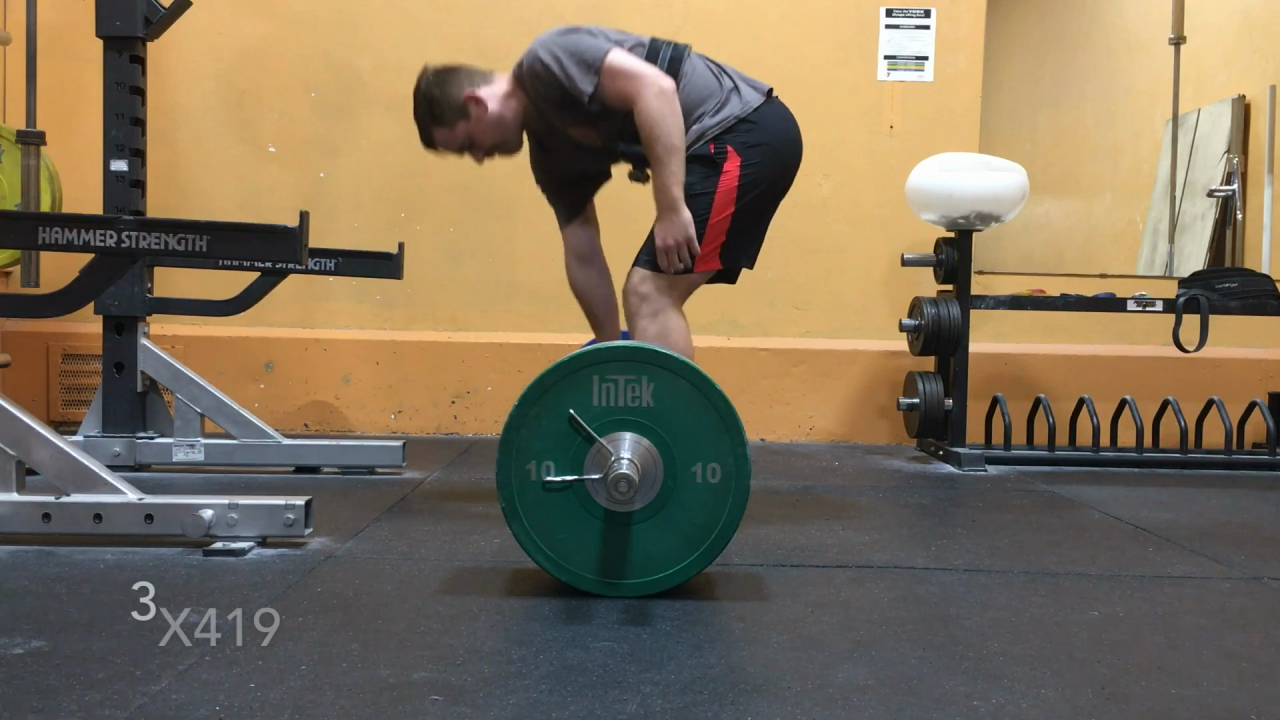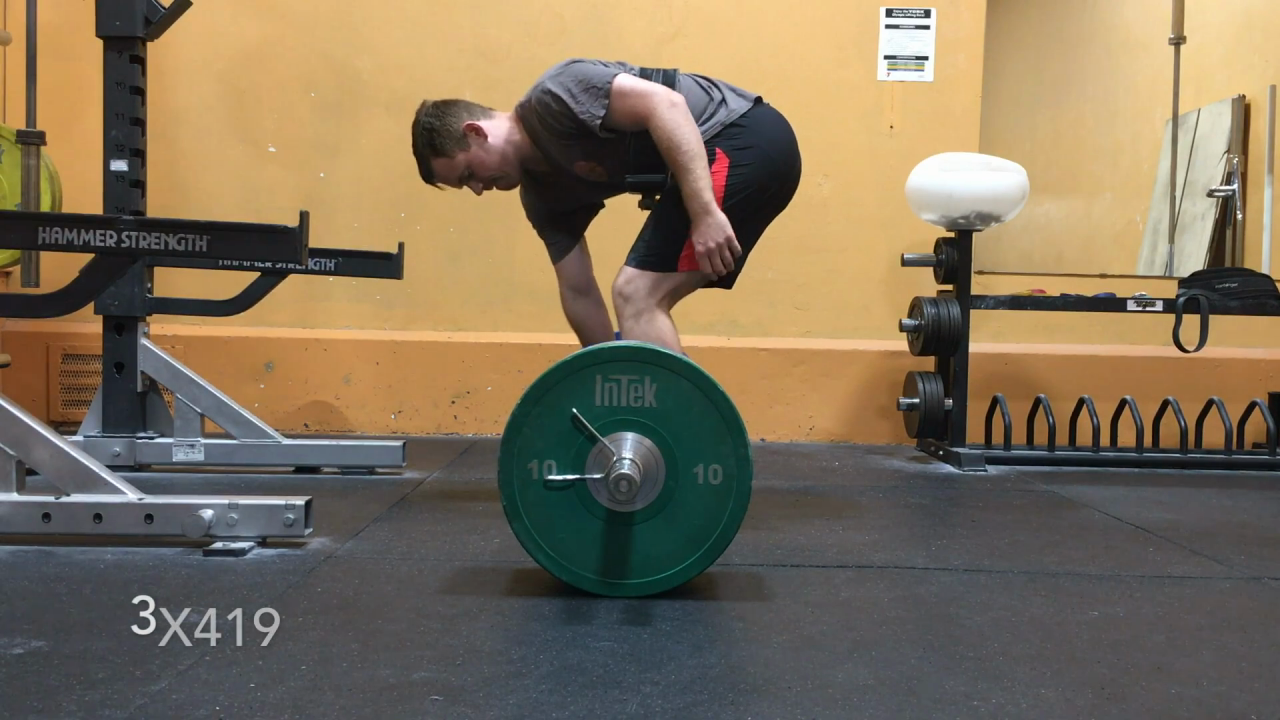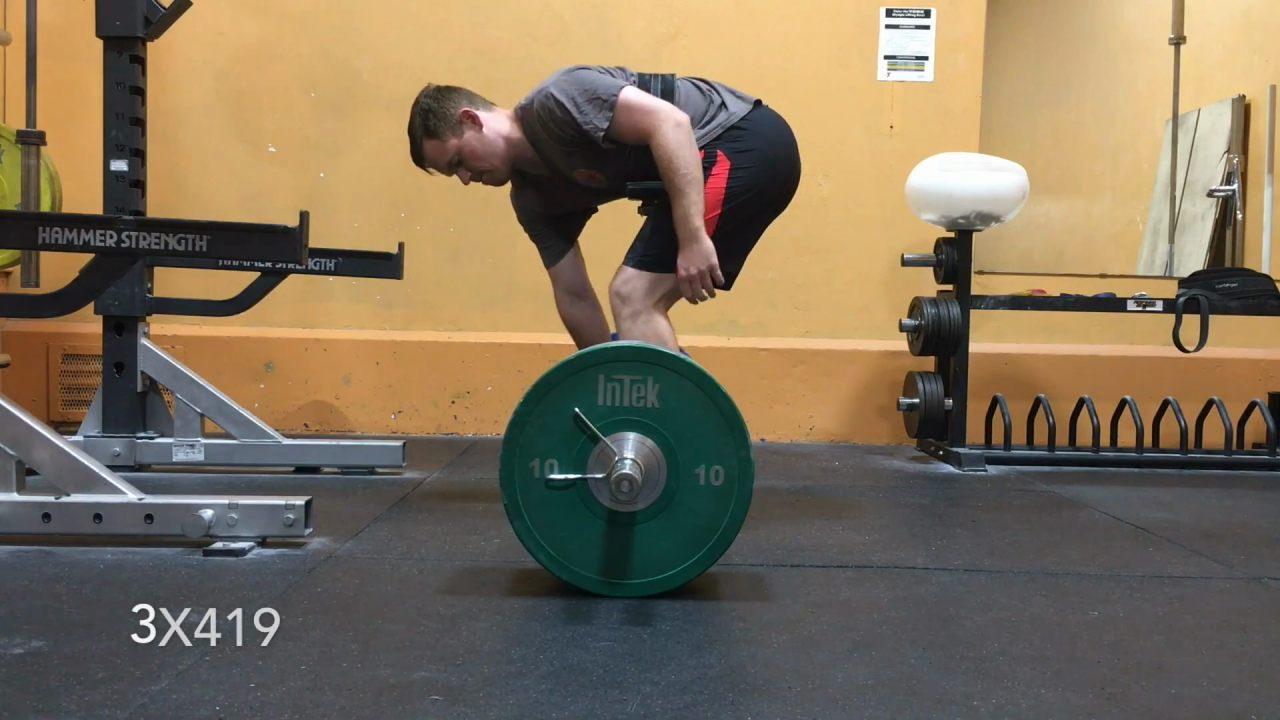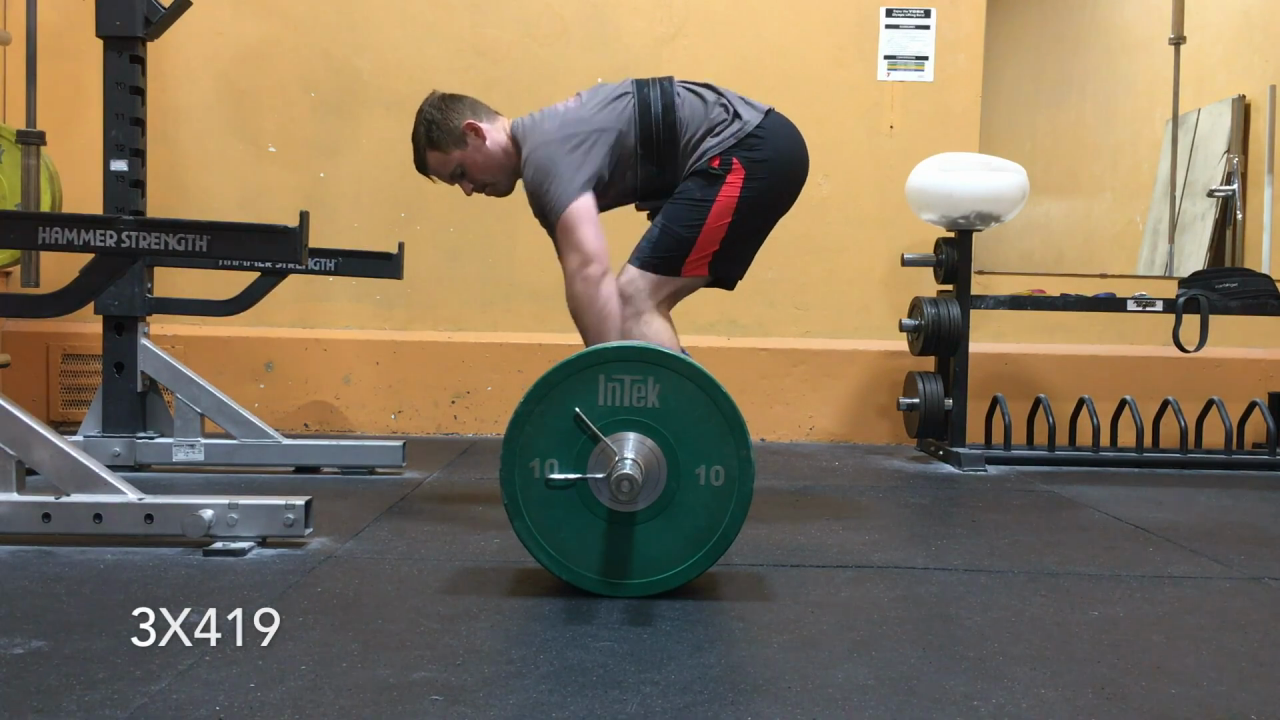
dt=0.4s
person 1, frame 1
left shoulder: (547, 63)
right shoulder: (550, 149)
left elbow: (655, 87)
right elbow: (583, 259)
left wrist: (670, 210)
left hip: (746, 131)
right hip: (746, 138)
left knee: (649, 294)
right knee: (652, 299)
person 1, frame 2
left shoulder: (552, 98)
right shoulder: (543, 188)
left elbow: (665, 103)
right elbow: (578, 291)
left wrist: (705, 214)
left hip: (746, 139)
right hip: (751, 147)
left knee: (637, 294)
right knee: (643, 299)
person 1, frame 3
left shoulder: (554, 103)
right shoulder: (534, 193)
left elbow: (669, 122)
right elbow: (573, 295)
left wrist: (692, 239)
left hip: (747, 143)
left knee: (633, 295)
right knee: (640, 300)
person 1, frame 4
left shoulder: (545, 153)
right shoulder: (551, 179)
left elbow: (590, 270)
right elbow: (585, 279)
left hip: (754, 149)
right hip: (760, 150)
left knee: (636, 297)
right knee: (644, 300)
